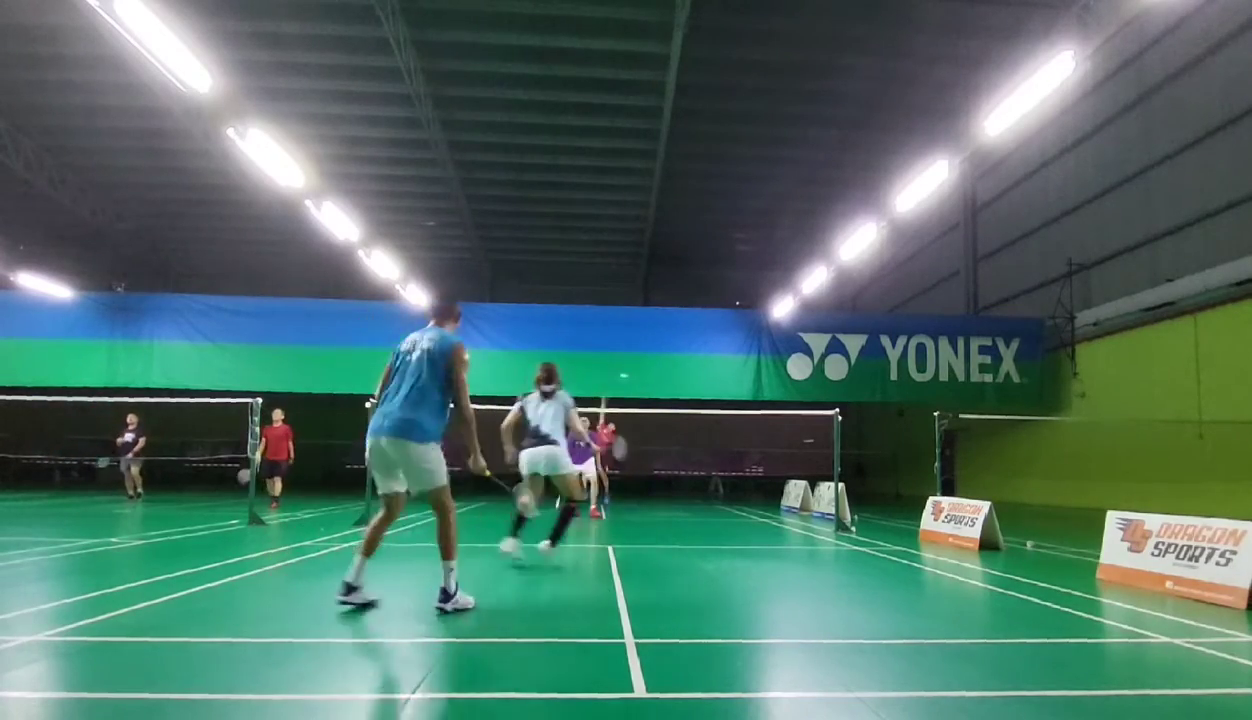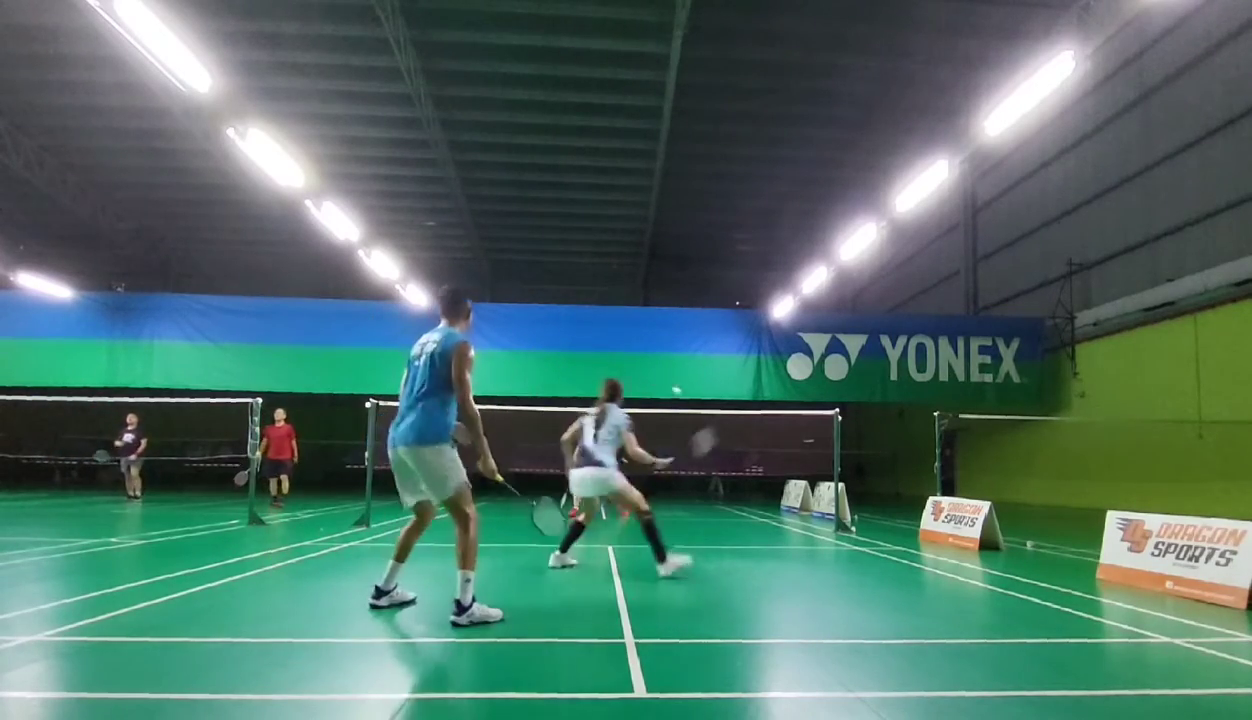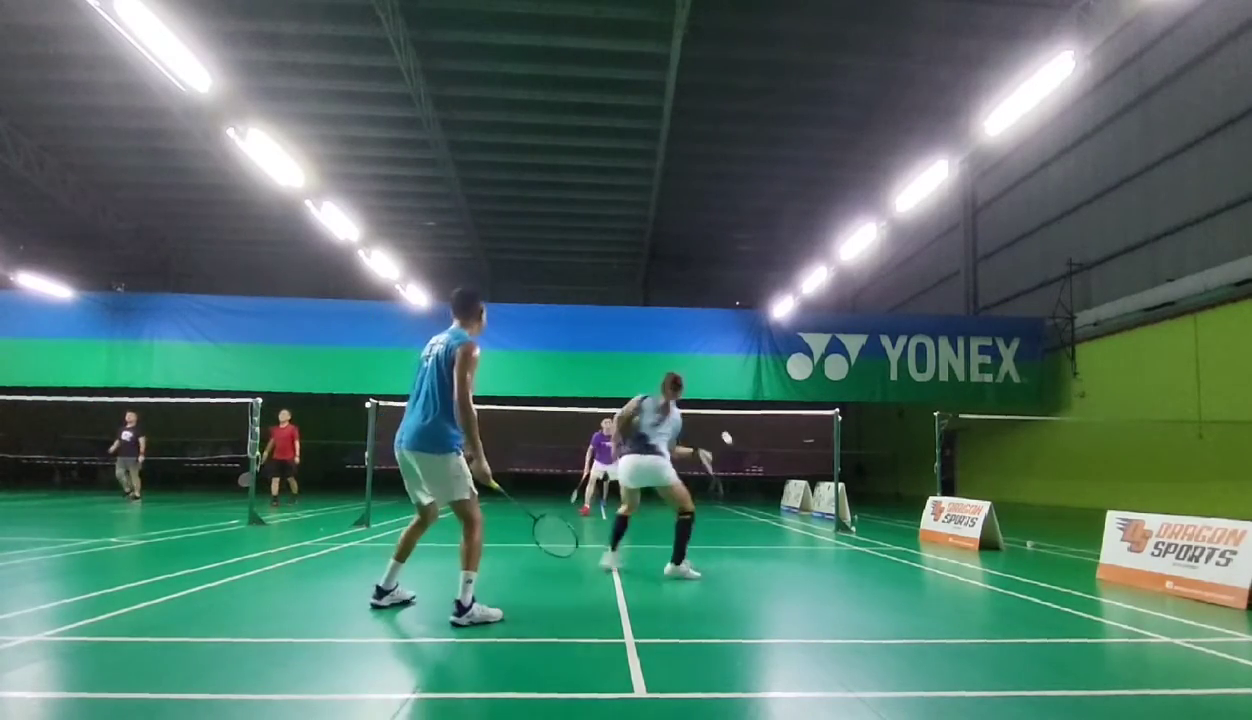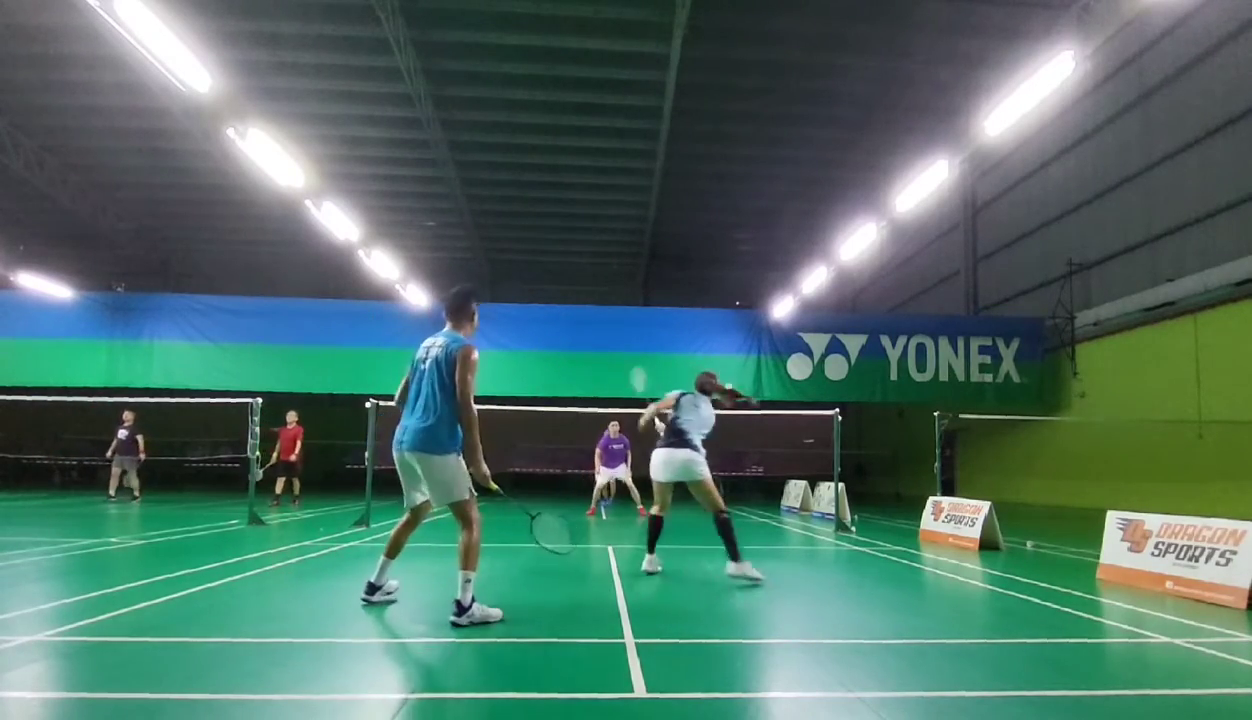
dt=0.2s
person 1, frame 1
left shoulder: (406, 342)
right shoulder: (454, 348)
left elbow: (379, 395)
right elbow: (461, 403)
right wrist: (475, 453)
left hip: (380, 434)
right hip: (415, 439)
left knee: (389, 511)
right knee: (445, 512)
left ankle: (352, 585)
right ankle: (449, 592)
person 1, frame 2
left shoulder: (421, 343)
right shoulder: (459, 345)
right elbow: (465, 402)
right wrist: (485, 454)
left hip: (399, 439)
right hip: (429, 441)
left knee: (422, 518)
right knee: (467, 517)
left ankle: (385, 589)
right ankle: (465, 604)
person 1, frame 3
left shoulder: (434, 342)
right shoulder: (466, 346)
right elbow: (463, 403)
right wrist: (479, 457)
left hip: (406, 440)
right hip: (435, 445)
left knee: (426, 516)
right knee: (473, 520)
left ankle: (386, 588)
right ankle: (465, 605)
person 1, frame 4
left shoulder: (425, 347)
right shoulder: (465, 349)
left elbow: (400, 398)
right elbow: (465, 407)
right wrist: (478, 459)
left hip: (404, 441)
right hip: (437, 445)
left knee: (416, 513)
right knee: (470, 520)
left ankle: (377, 583)
right ankle: (465, 604)
person 2, frame 1
left shoulder: (527, 400)
right shoulder: (564, 397)
left elbow: (506, 427)
right elbow: (576, 428)
left wrist: (508, 449)
right wrist: (590, 444)
left hip: (529, 453)
right hip: (554, 451)
left knee: (531, 499)
right knee: (576, 499)
left ankle: (512, 539)
right ankle: (550, 543)
person 2, frame 2
left shoulder: (588, 416)
right shoulder: (622, 418)
left elbow: (565, 440)
right elbow: (633, 451)
left wrist: (571, 463)
right wrist: (657, 462)
left hip: (579, 473)
right hip: (601, 473)
left knee: (588, 515)
right knee: (643, 512)
left ankle: (560, 555)
right ankle: (665, 562)
person 2, frame 3
left shoulder: (643, 401)
right shoulder: (677, 417)
left elbow: (620, 417)
right elbow: (671, 452)
left wrist: (617, 442)
right wrist: (694, 452)
left hip: (629, 461)
right hip: (656, 462)
left knee: (627, 508)
right knee: (686, 510)
left ankle: (612, 554)
right ankle: (676, 564)
person 2, frame 4
left shoulder: (681, 396)
right shoulder: (711, 413)
left elbow: (655, 409)
left wrist: (645, 421)
left hip: (663, 455)
right hip: (691, 457)
left knee: (659, 508)
right knee: (719, 510)
left ankle: (650, 558)
right ankle: (736, 563)
